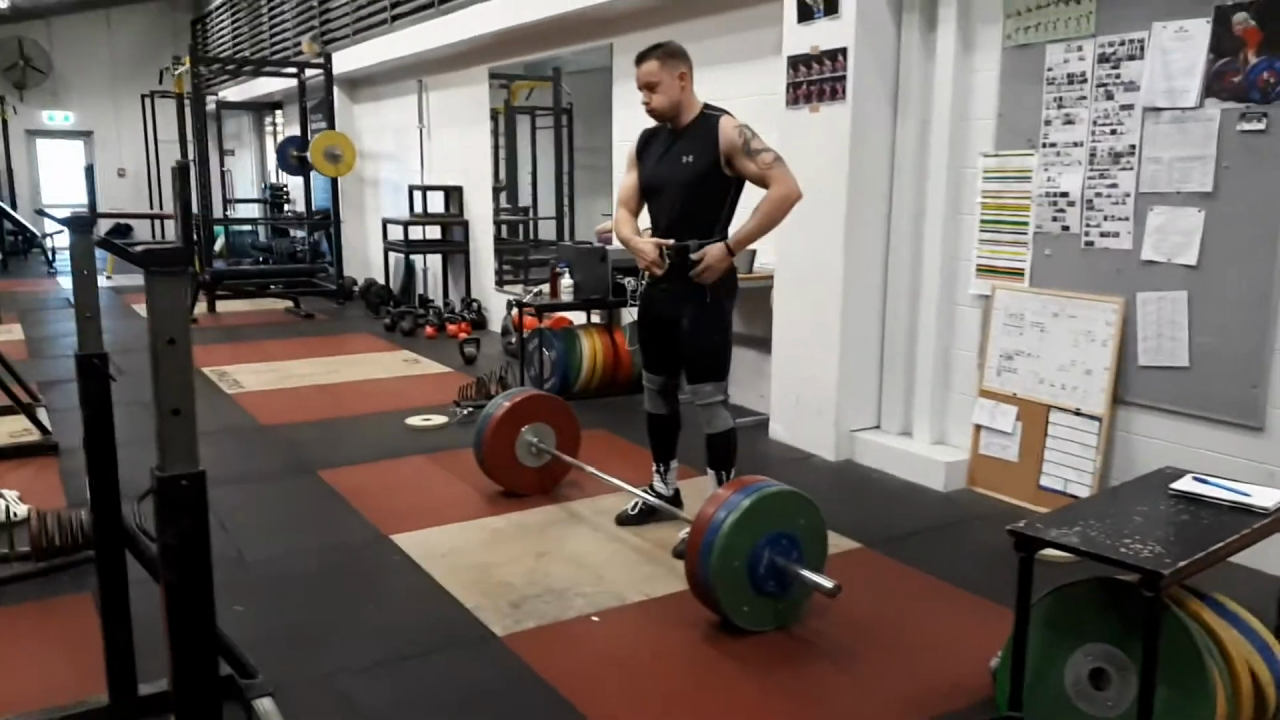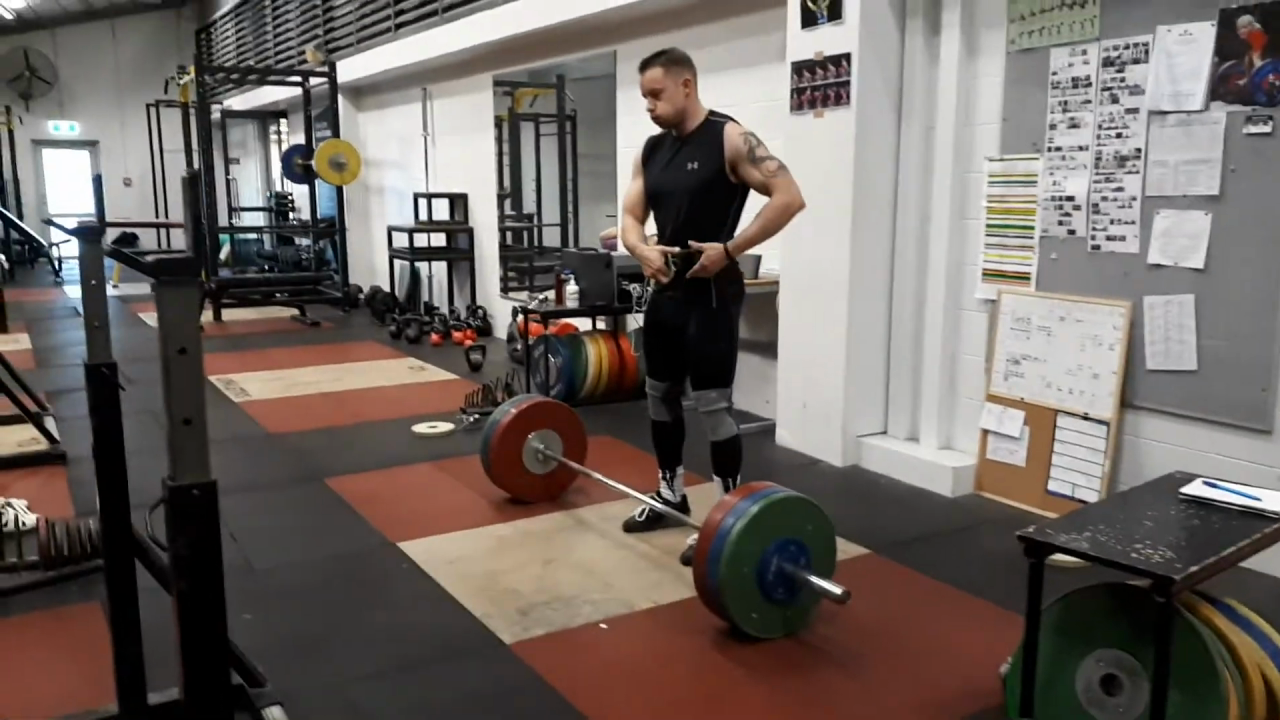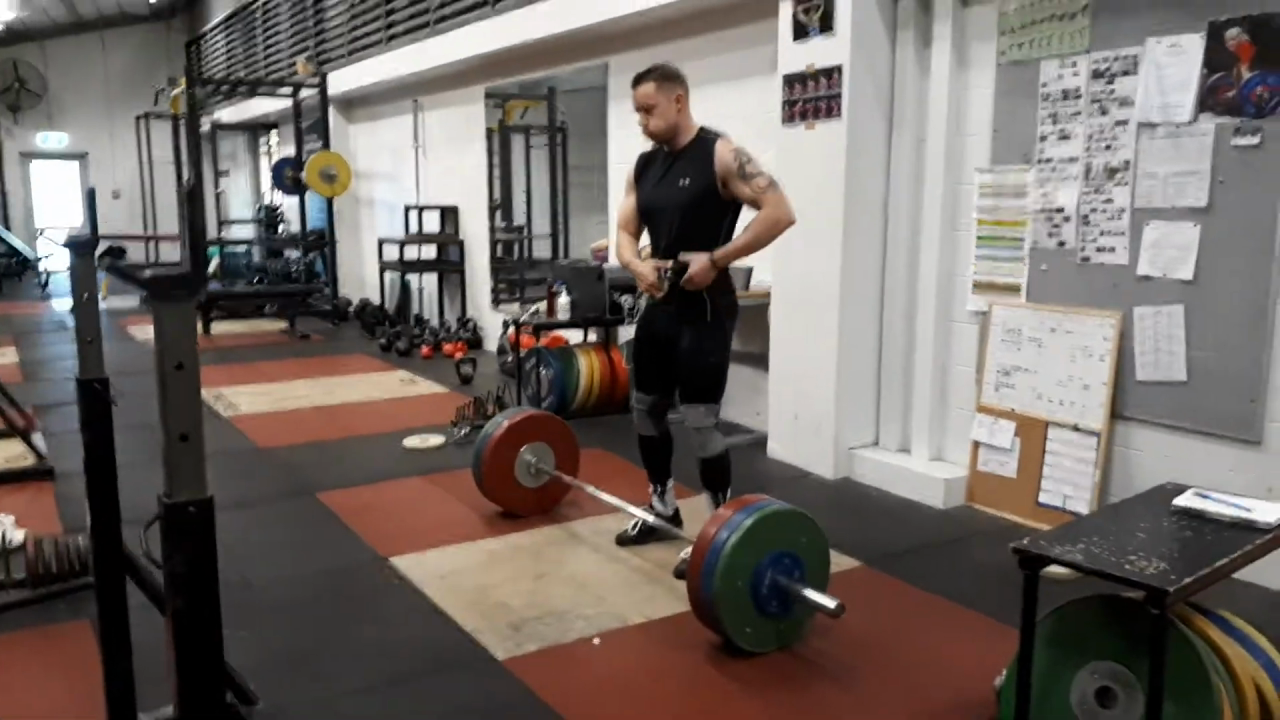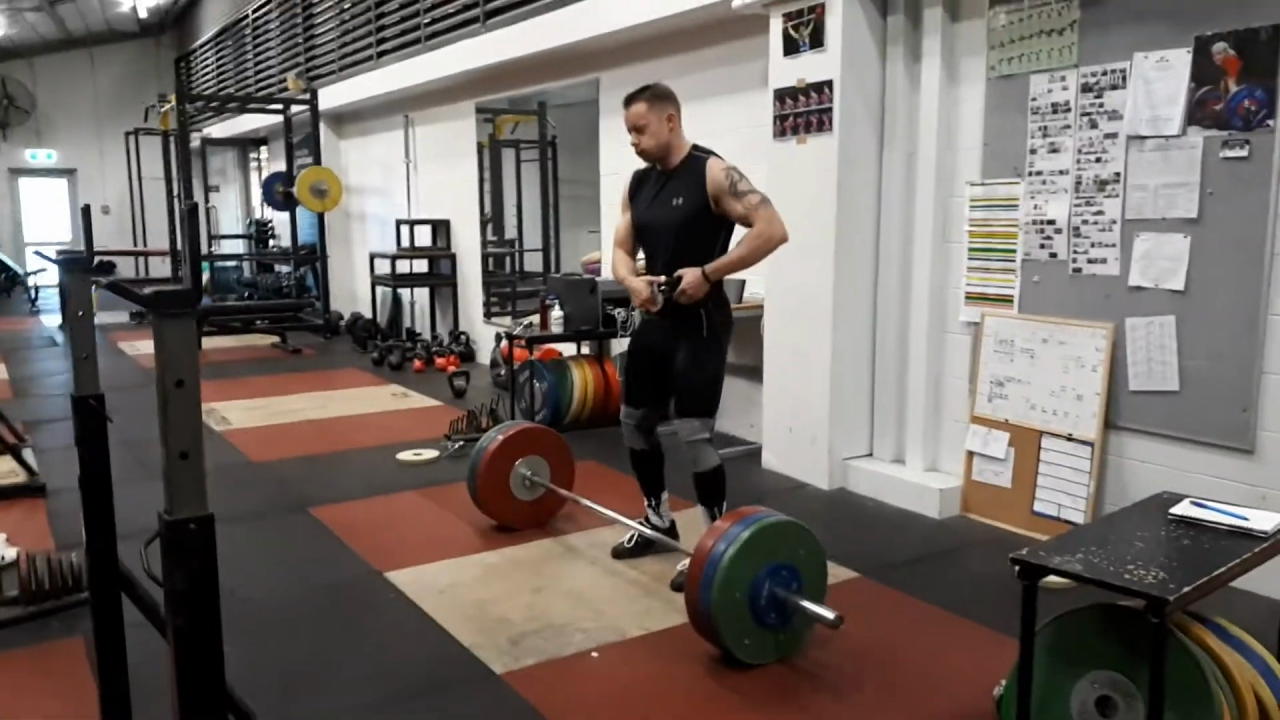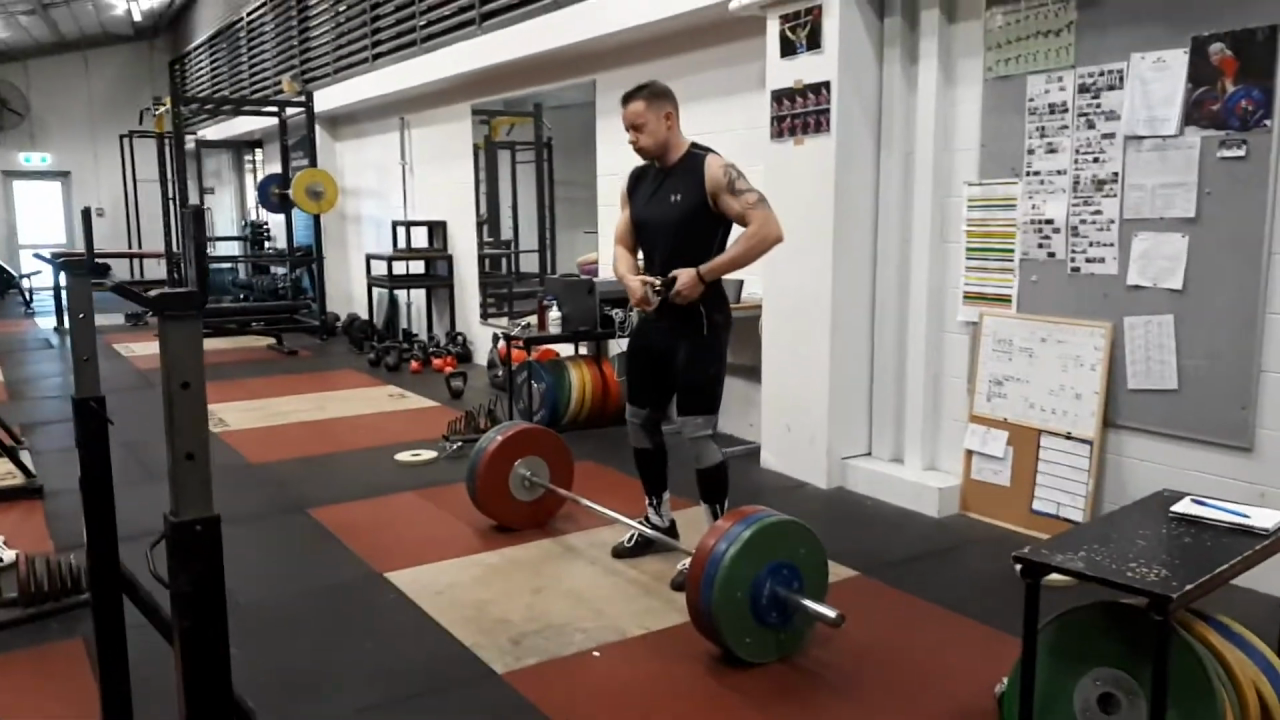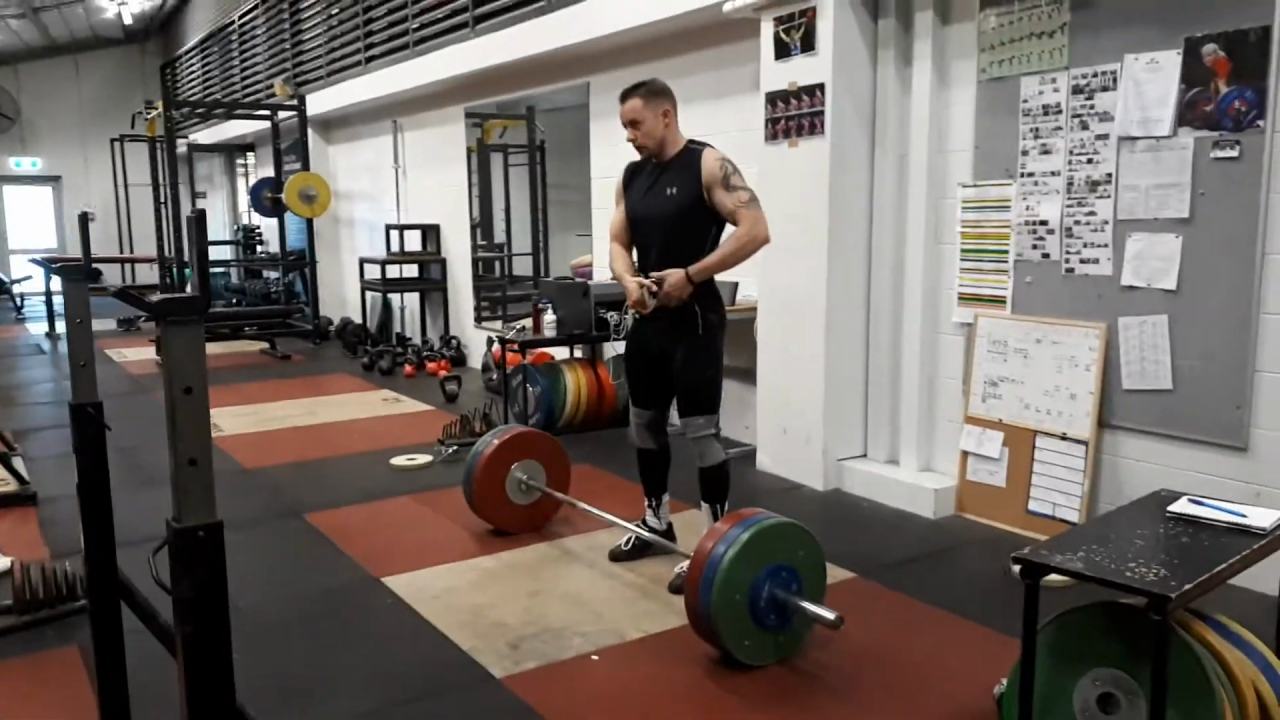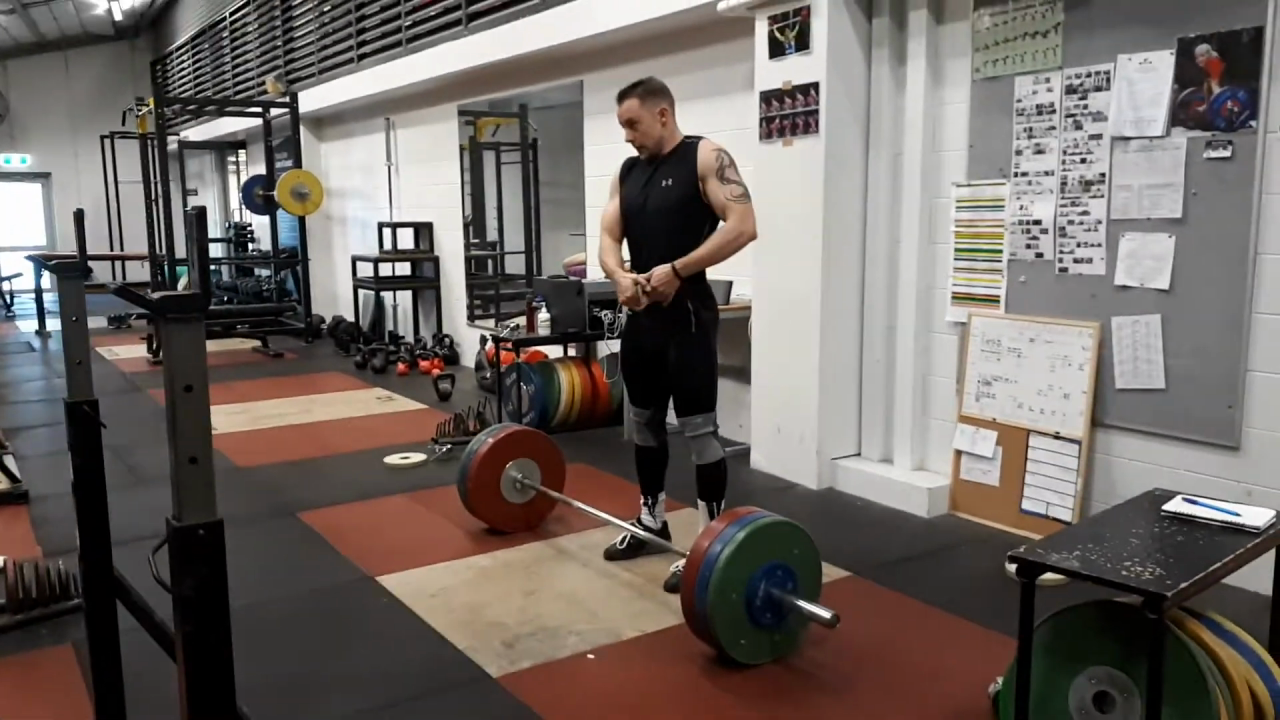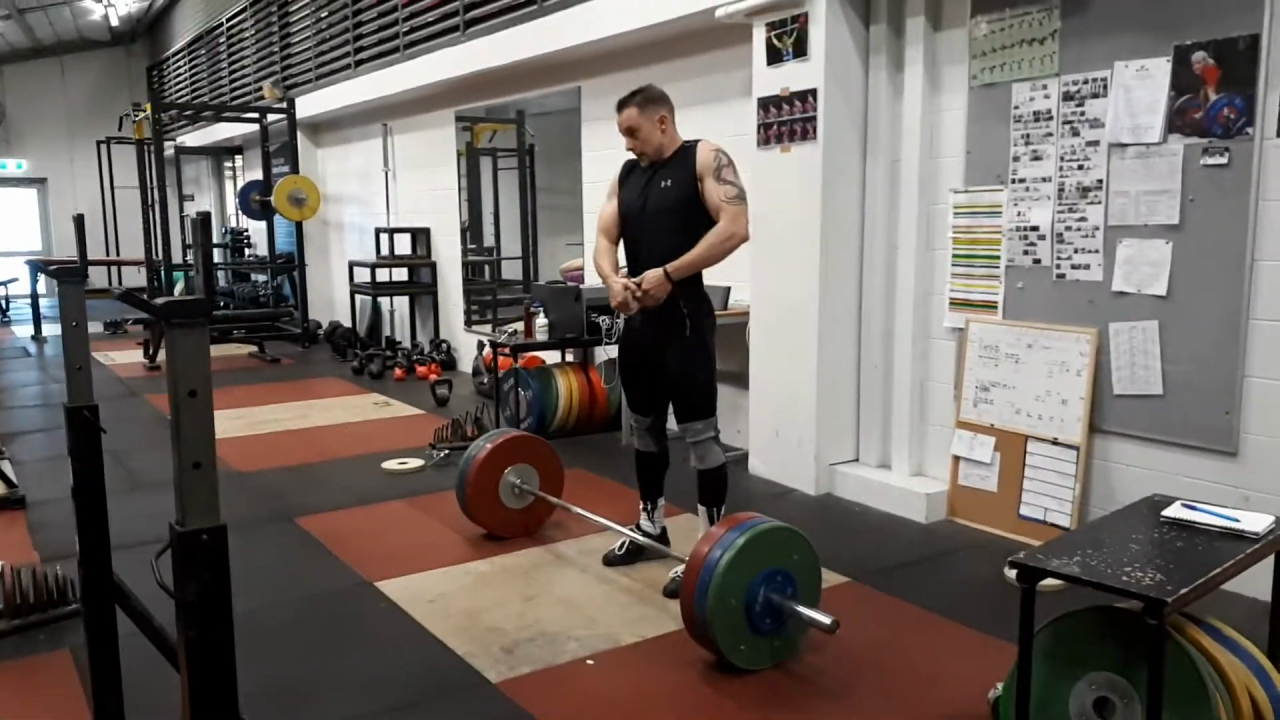
dt=0.1s
person 1, frame 1
left shoulder: (724, 132)
right shoulder: (646, 143)
left elbow: (786, 189)
right elbow: (624, 210)
left wrist: (730, 247)
right wrist: (636, 242)
left hip: (703, 284)
right hip: (659, 282)
left knee: (708, 397)
right knee: (656, 389)
right ankle: (663, 489)
person 1, frame 2
left shoulder: (729, 139)
right shoulder: (651, 150)
left elbow: (790, 197)
right elbow: (631, 216)
left wrist: (729, 249)
right wrist: (643, 250)
left hip: (711, 291)
right hip: (667, 289)
left knee: (711, 403)
right knee: (660, 394)
right ankle: (671, 496)
person 1, frame 3
left shoulder: (721, 155)
right shoulder: (644, 166)
left elbow: (780, 212)
right elbow: (625, 231)
left wrist: (716, 259)
right wrist: (637, 265)
left hip: (704, 305)
right hip: (660, 304)
left knee: (699, 420)
right knee: (646, 408)
right ankle: (663, 509)
person 1, frame 4
left shoulder: (713, 173)
right shoulder: (637, 184)
left elbow: (773, 230)
right elbow: (622, 249)
left wrist: (708, 273)
right wrist: (632, 281)
left hip: (701, 321)
right hip: (656, 319)
left knee: (692, 433)
right knee: (635, 421)
right ankle: (658, 522)
person 1, frame 5
left shoulder: (711, 170)
right shoulder: (636, 181)
left elbow: (768, 229)
right elbow: (623, 246)
left wrist: (703, 273)
right wrist: (630, 280)
left hip: (700, 319)
right hip: (654, 318)
left knee: (696, 431)
right knee: (639, 420)
right ankle: (658, 521)
person 1, frame 6
left shoulder: (709, 165)
right shoulder: (632, 175)
left elbow: (755, 231)
right elbow: (618, 242)
left wrist: (690, 275)
right wrist: (627, 280)
left hip: (694, 316)
right hip: (648, 317)
left knee: (699, 429)
right knee: (644, 423)
right ankle: (656, 523)
person 1, frame 7
left shoulder: (705, 157)
right shoulder: (628, 171)
left elbow: (743, 225)
right elbow: (609, 235)
left wrist: (677, 270)
right wrist: (620, 276)
left hip: (687, 312)
right hip: (641, 315)
left knee: (697, 427)
right knee: (643, 421)
right ankle: (652, 522)
person 1, frame 8
left shoulder: (706, 159)
right shoulder: (628, 174)
left elbow: (735, 229)
right elbow: (605, 237)
left wrist: (668, 275)
right wrist: (612, 278)
left hip: (684, 317)
right hip: (638, 319)
left knee: (699, 432)
right knee: (644, 427)
right ankle: (651, 528)
